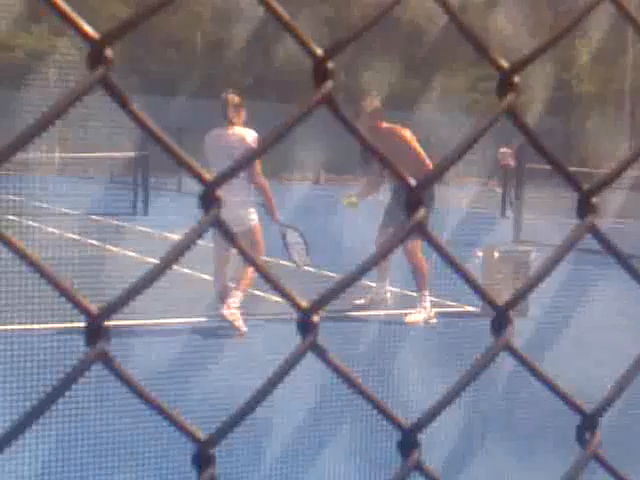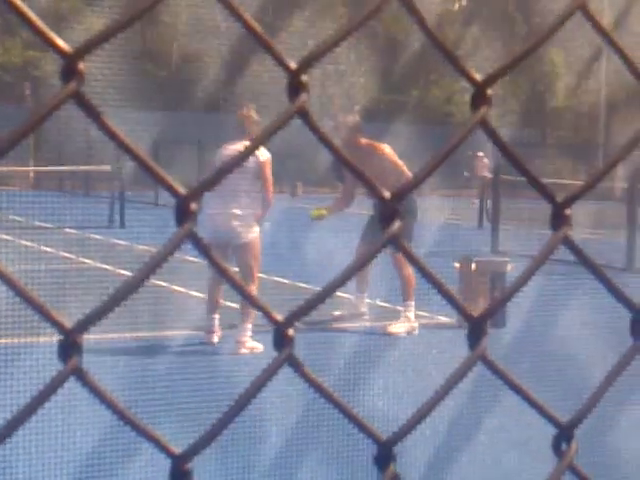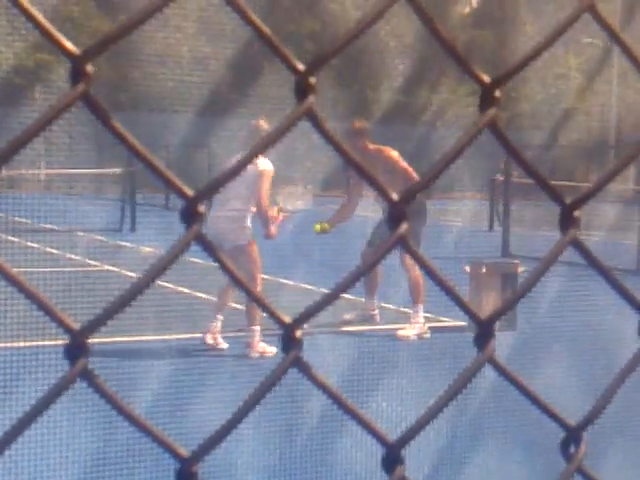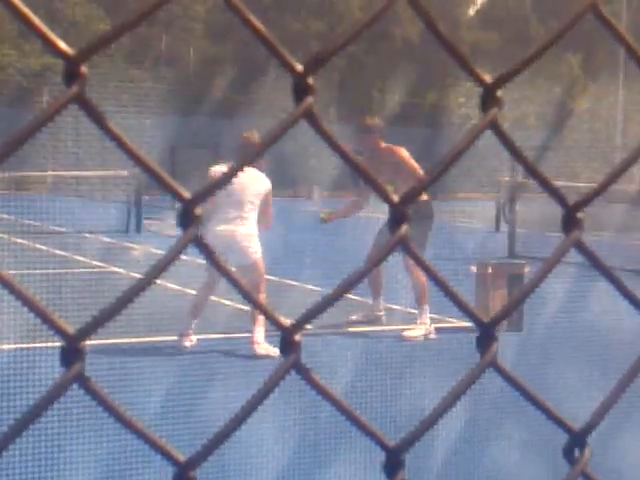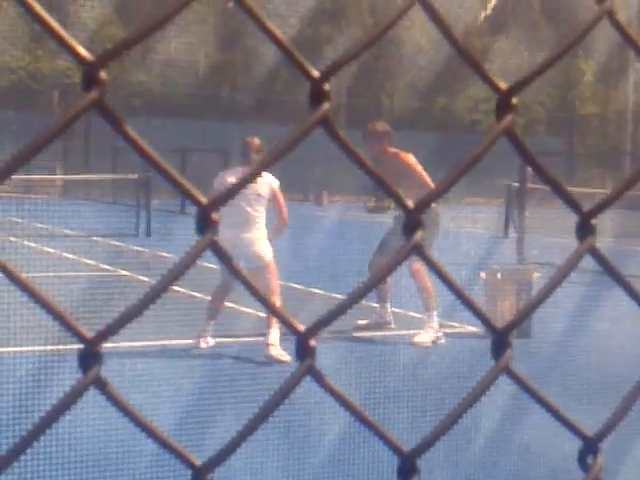
dt=1s
person 1, frame 1
left shoulder: (210, 137)
right shoulder: (247, 136)
left elbow: (211, 172)
right elbow: (257, 177)
right wrist: (271, 203)
left hip: (217, 204)
right hip: (241, 206)
left knee: (221, 262)
right knee: (254, 258)
left ankle: (227, 306)
right ankle: (232, 303)
person 1, frame 2
left shoulder: (222, 150)
right shoulder: (261, 154)
left elbow: (214, 188)
right elbow: (268, 196)
right wrist: (261, 214)
left hip: (215, 216)
right hip: (242, 220)
left knee: (218, 275)
right knee: (250, 280)
left ankle: (214, 328)
right ankle: (244, 339)
person 1, frame 3
left shoulder: (236, 161)
right shoulder: (264, 165)
right elbow: (260, 204)
left wrist: (269, 214)
right wrist: (268, 227)
left hip: (216, 223)
right hip: (236, 227)
left knee: (234, 280)
right knee: (254, 283)
left ankle: (213, 331)
right ankle: (255, 342)
person 1, frame 4
left shoulder: (217, 172)
right shoulder: (264, 181)
left elbow: (207, 211)
right elbow: (265, 221)
left hip: (217, 237)
right hip: (245, 240)
left knee: (209, 284)
right knee: (258, 291)
left ankle: (188, 332)
right ankle: (259, 341)
person 1, frame 5
left shoulder: (222, 178)
right shoulder: (269, 181)
left elbow: (215, 212)
right elbow: (283, 220)
right wrist: (274, 233)
left hip: (228, 241)
right hip: (255, 244)
left knee: (224, 286)
right knee: (273, 293)
left ankle: (206, 335)
right ankle: (273, 344)
person 2, frame 1
left shoulder: (400, 134)
right shoulder: (375, 142)
left elbow: (427, 168)
right elbow: (375, 180)
right wrist: (358, 196)
left hip: (418, 193)
right hip: (400, 193)
left knee: (411, 247)
right knee: (382, 239)
left ankle: (425, 307)
right ankle: (381, 292)
person 2, frame 2
left shoulder: (379, 150)
right shoulder: (352, 160)
left elbow: (408, 179)
right elbow: (346, 198)
right wrist: (326, 211)
left hip: (401, 206)
right hip: (382, 207)
left knee: (399, 257)
right knee: (361, 253)
left ankle: (409, 318)
right ankle: (360, 305)
person 2, frame 3
left shoulder: (386, 155)
left elbow: (415, 182)
right elbow: (350, 205)
right wrist: (328, 224)
left hip: (411, 209)
left knee: (407, 259)
right knee: (368, 255)
left ankle: (418, 321)
right ankle: (371, 309)
person 2, frame 4
left shoulder: (396, 153)
right shoulder: (369, 164)
left elbow: (422, 180)
right elbow: (360, 203)
left wrist: (401, 194)
right wrist: (334, 215)
left hip: (419, 210)
left knee: (411, 261)
right knee: (373, 257)
left ankle: (425, 322)
right ankle: (376, 310)
person 2, frame 5
left shoulder: (403, 159)
right shoulder: (379, 167)
left elbow: (430, 189)
left wrist: (406, 200)
left hip: (424, 217)
right hip: (404, 219)
left knee: (415, 266)
right knee: (376, 264)
left ankle: (433, 326)
right ankle: (384, 315)
